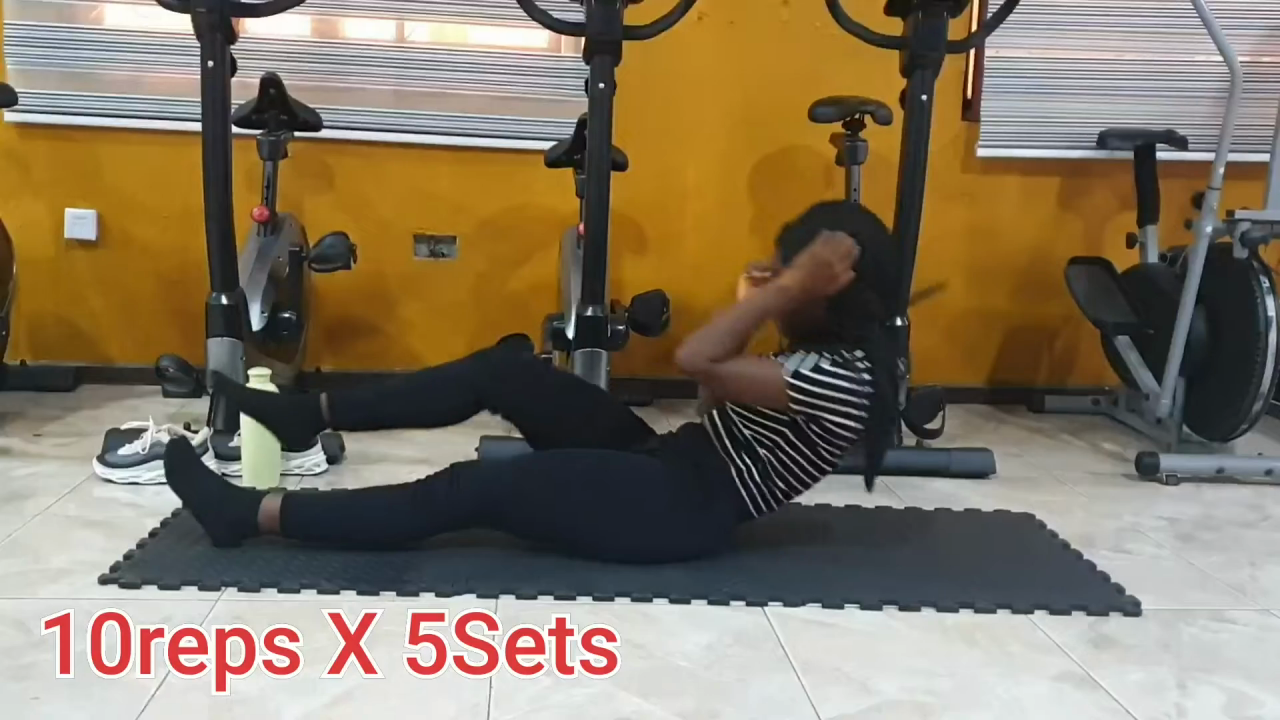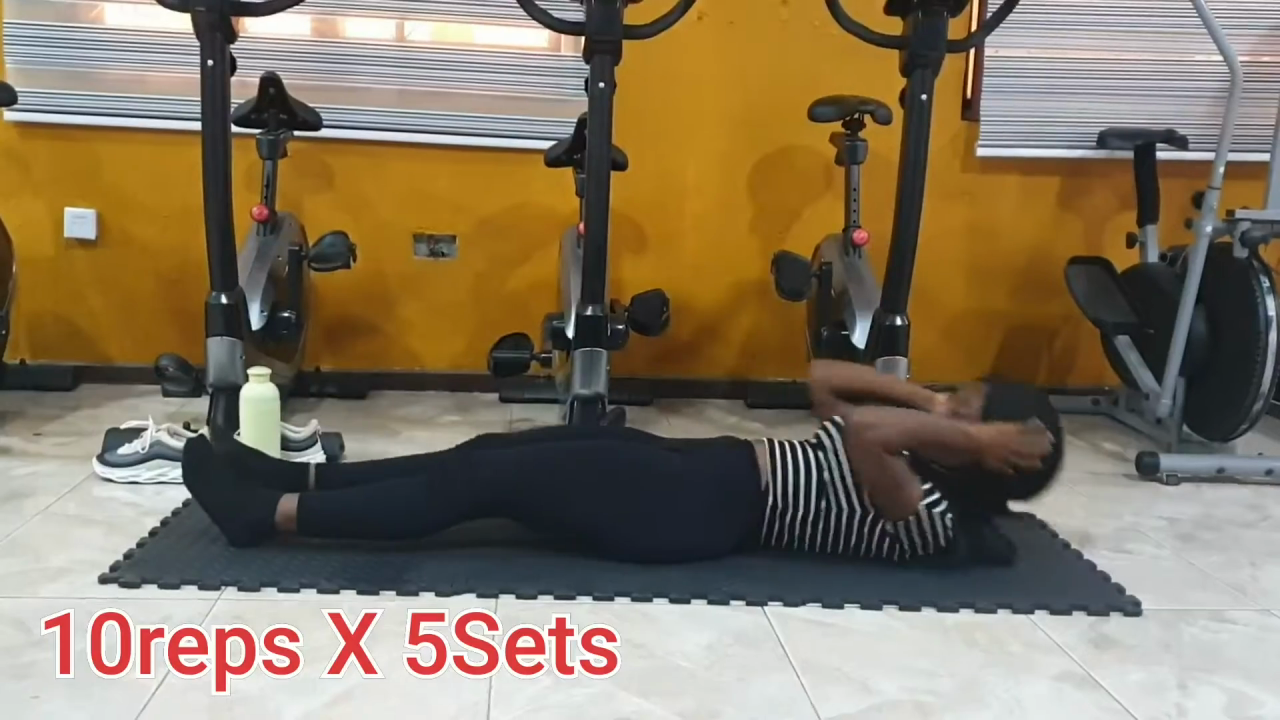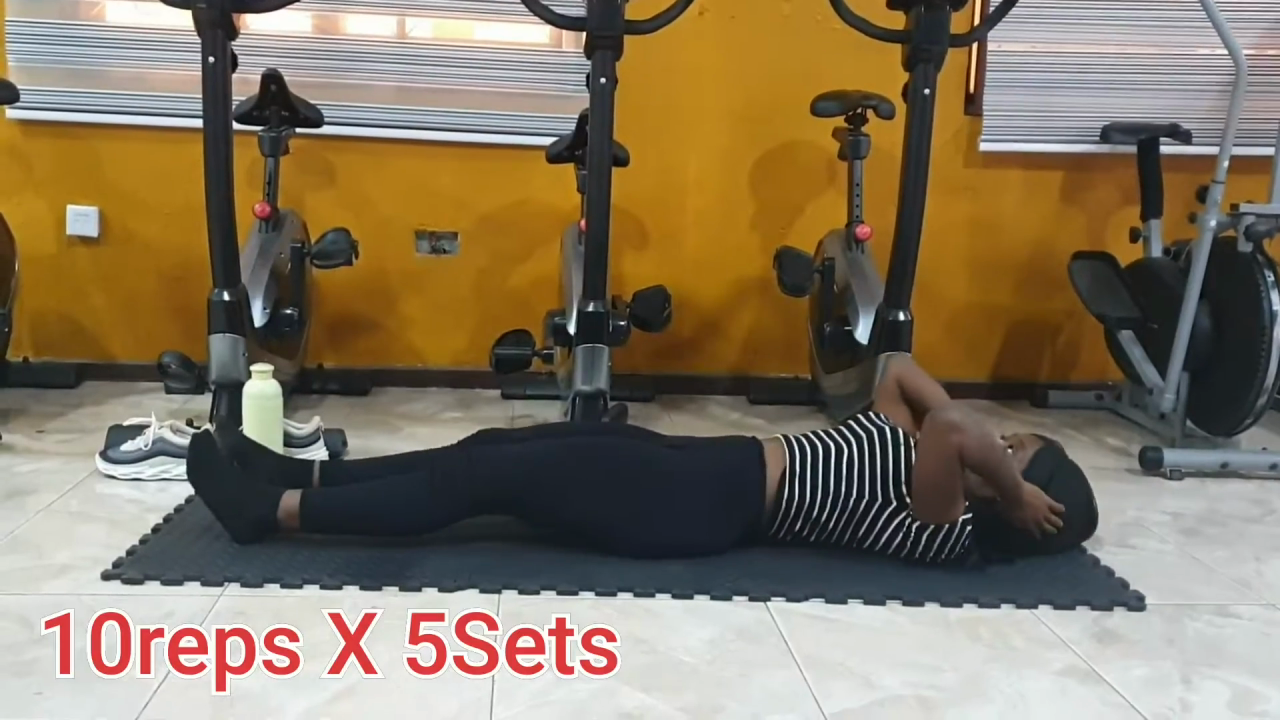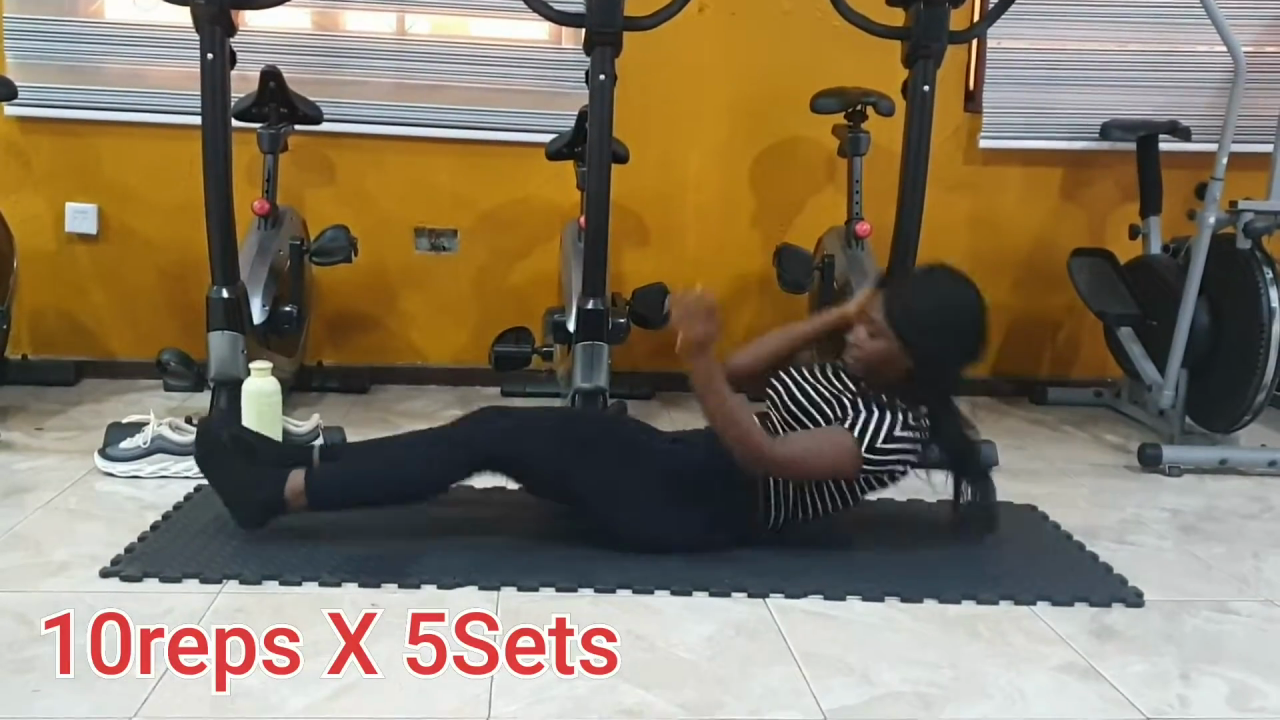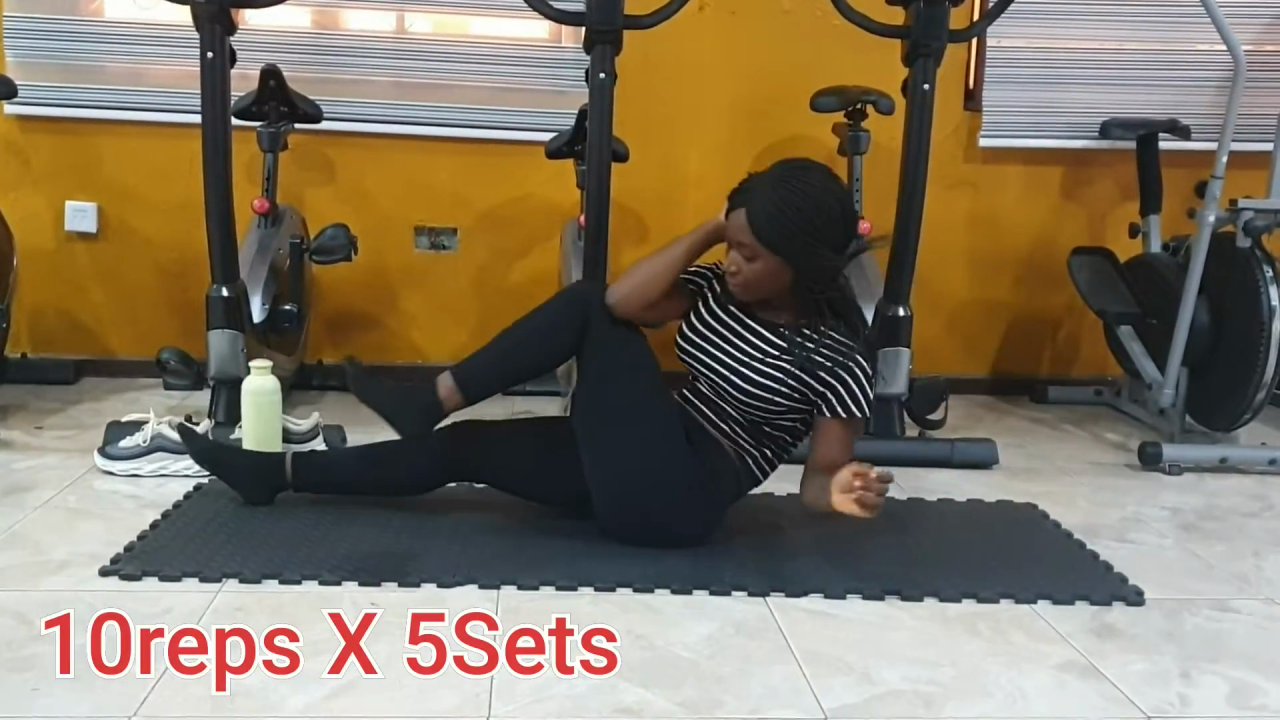
dt=0.5s
person 1, frame 1
left shoulder: (841, 381)
right shoulder: (823, 351)
left elbow: (696, 362)
right elbow: (721, 380)
left wrist: (783, 292)
right wrist: (761, 302)
left hip: (681, 511)
right hip: (663, 466)
left knee: (465, 490)
right knee: (506, 370)
left ankle: (254, 514)
right ankle: (310, 412)
person 1, frame 2
left shoulder: (925, 515)
right shoulder: (909, 457)
left elbow: (871, 433)
right elbow: (823, 376)
left wrist: (968, 437)
right wrist: (926, 402)
left hip: (698, 509)
right hip: (697, 466)
left knee: (481, 483)
right knee: (487, 452)
left ankle: (267, 515)
right ankle: (301, 478)
person 1, frame 3
left shoulder: (944, 526)
right shoulder: (907, 451)
left elbow: (952, 434)
right elbow: (896, 369)
left wrist: (1011, 488)
right wrist: (972, 436)
left hip: (698, 507)
right hip: (702, 463)
left knee: (482, 480)
right knee: (490, 447)
left ankle: (273, 510)
right ankle: (305, 475)
person 1, frame 4
left shoulder: (897, 430)
right shoulder: (855, 372)
left elbow: (765, 455)
right elbow: (747, 365)
left wrist: (700, 361)
right wrist: (834, 320)
left hip: (696, 506)
right hip: (685, 469)
left knee: (493, 440)
right knee: (495, 429)
left ankle: (281, 489)
right ankle: (294, 469)
person 1, frame 5
left shoulder: (834, 363)
right shoulder: (722, 292)
left elbow: (819, 484)
right elbow: (625, 300)
left wrist: (843, 494)
right wrist: (709, 230)
left hip: (672, 502)
right hip: (633, 471)
left knee: (585, 307)
right knee: (461, 449)
left ankle: (431, 400)
right ankle: (274, 473)
